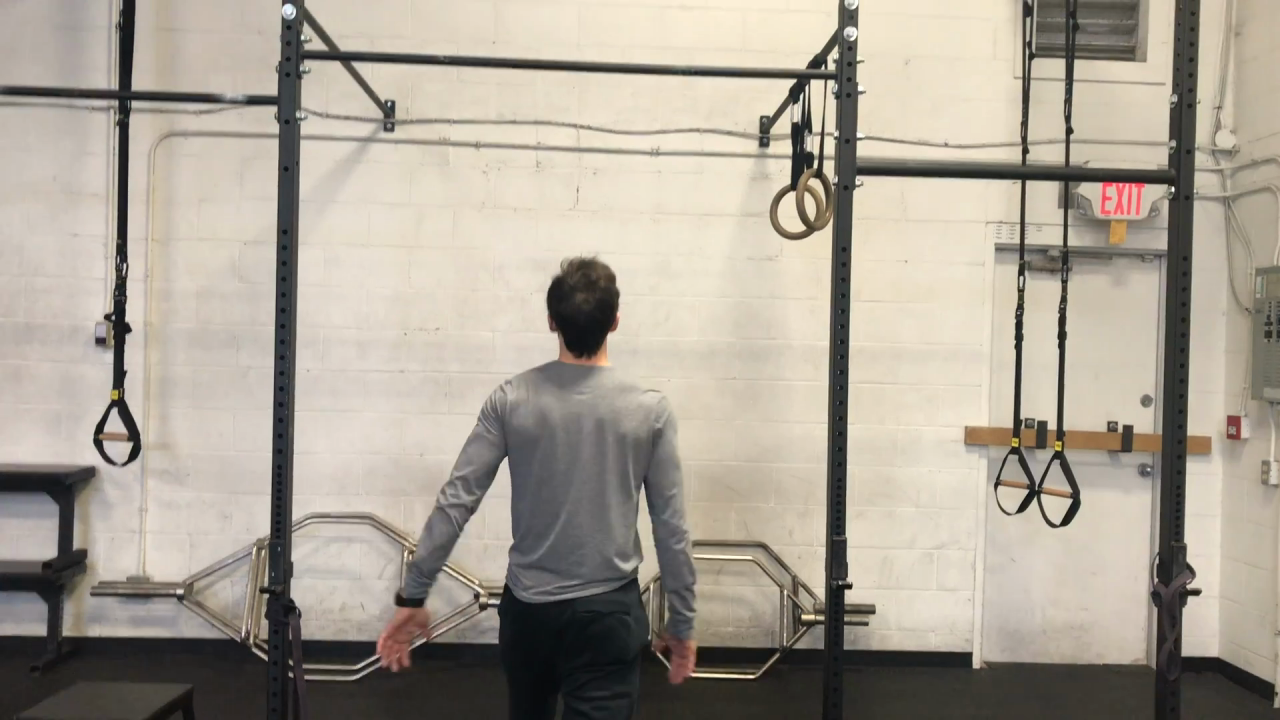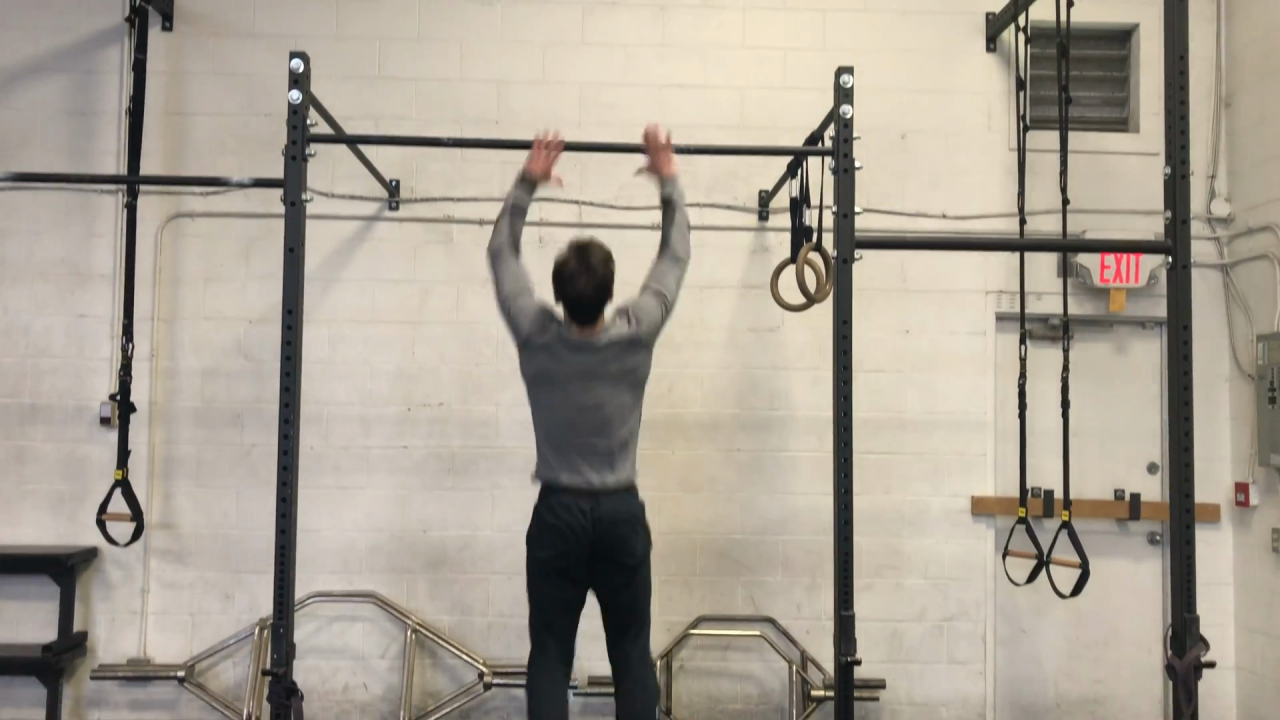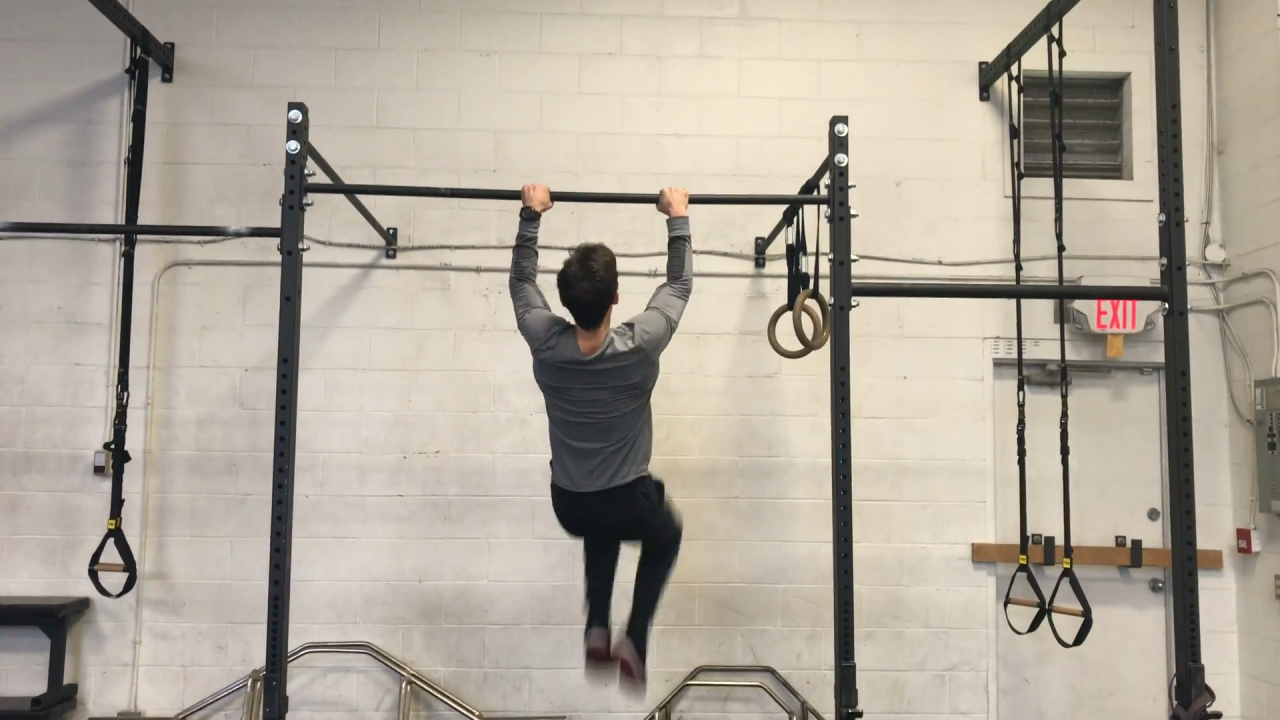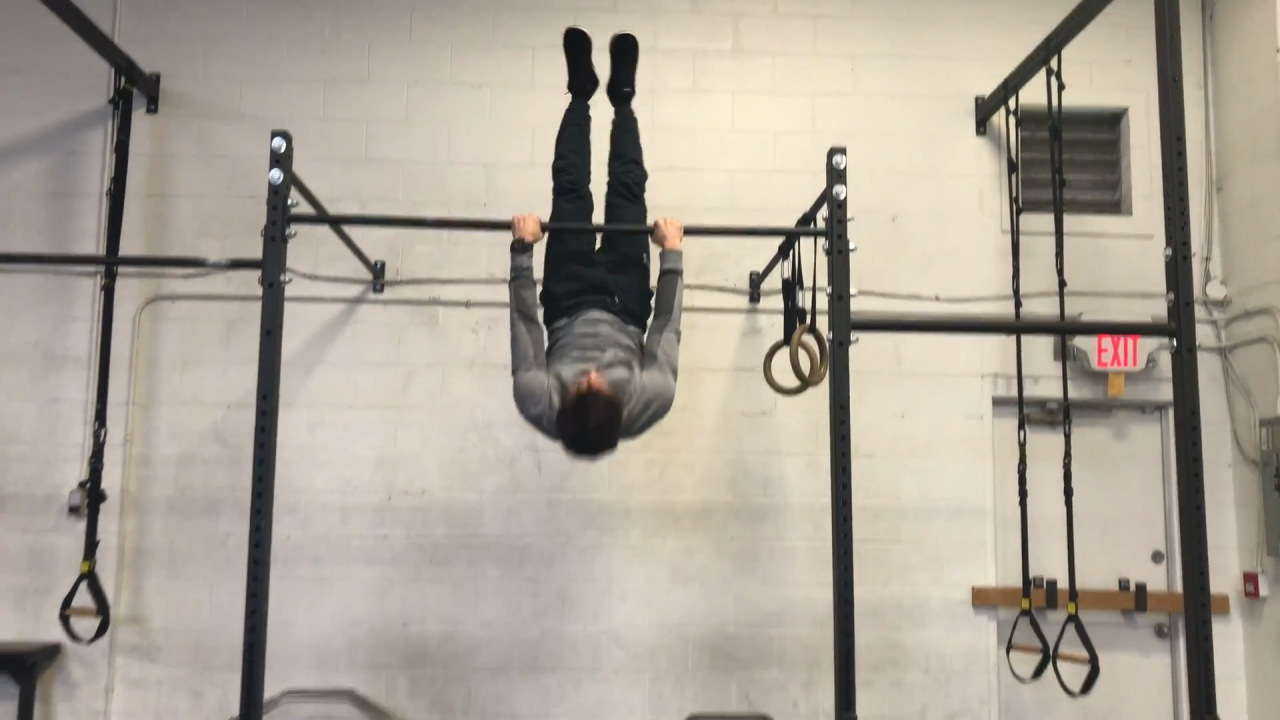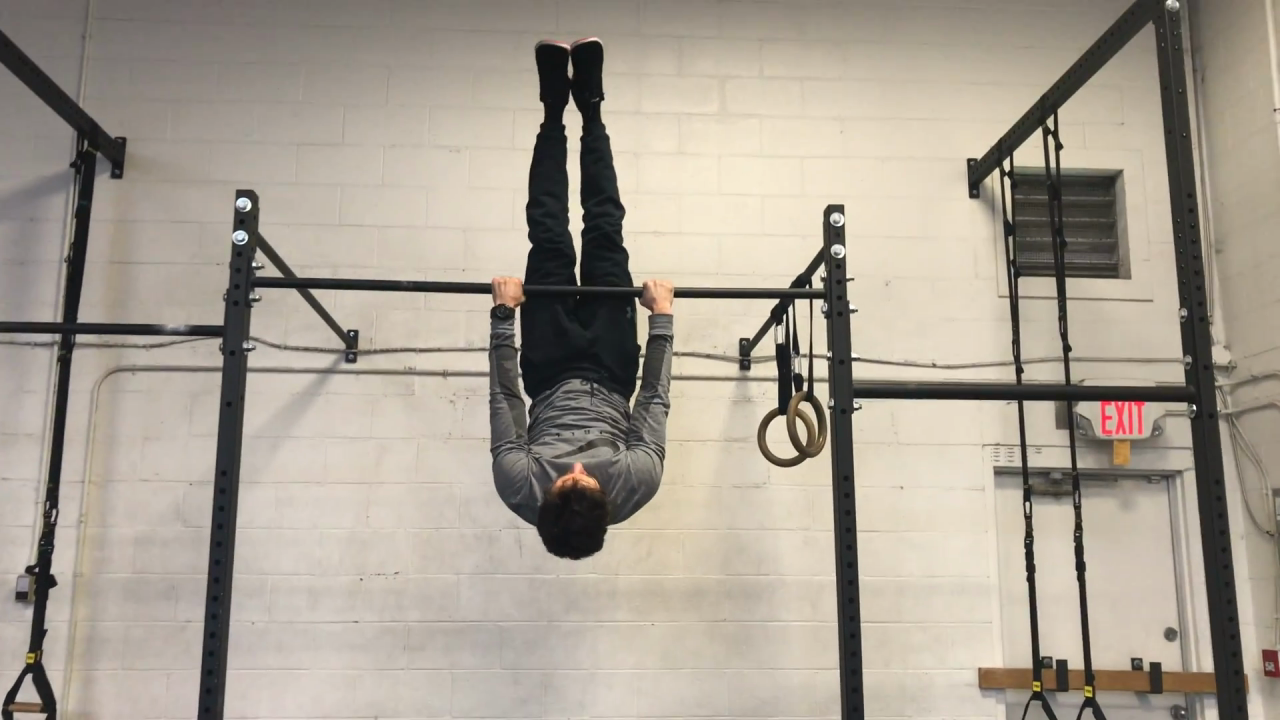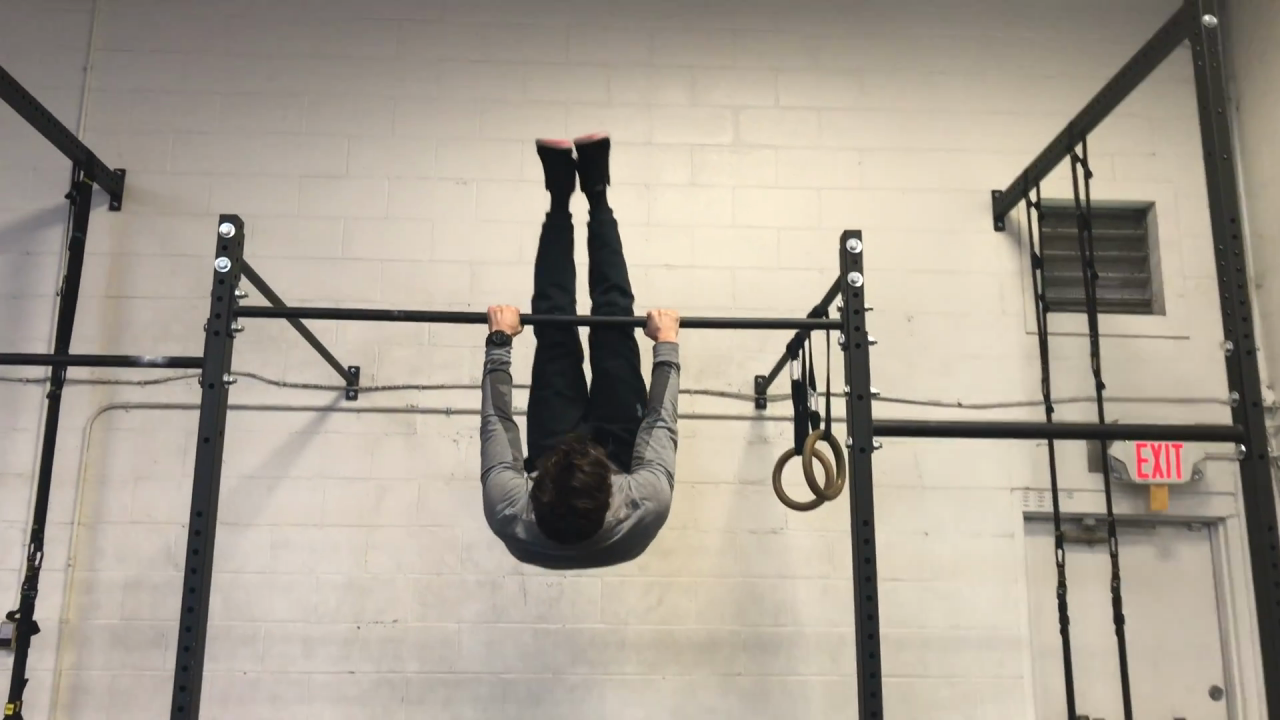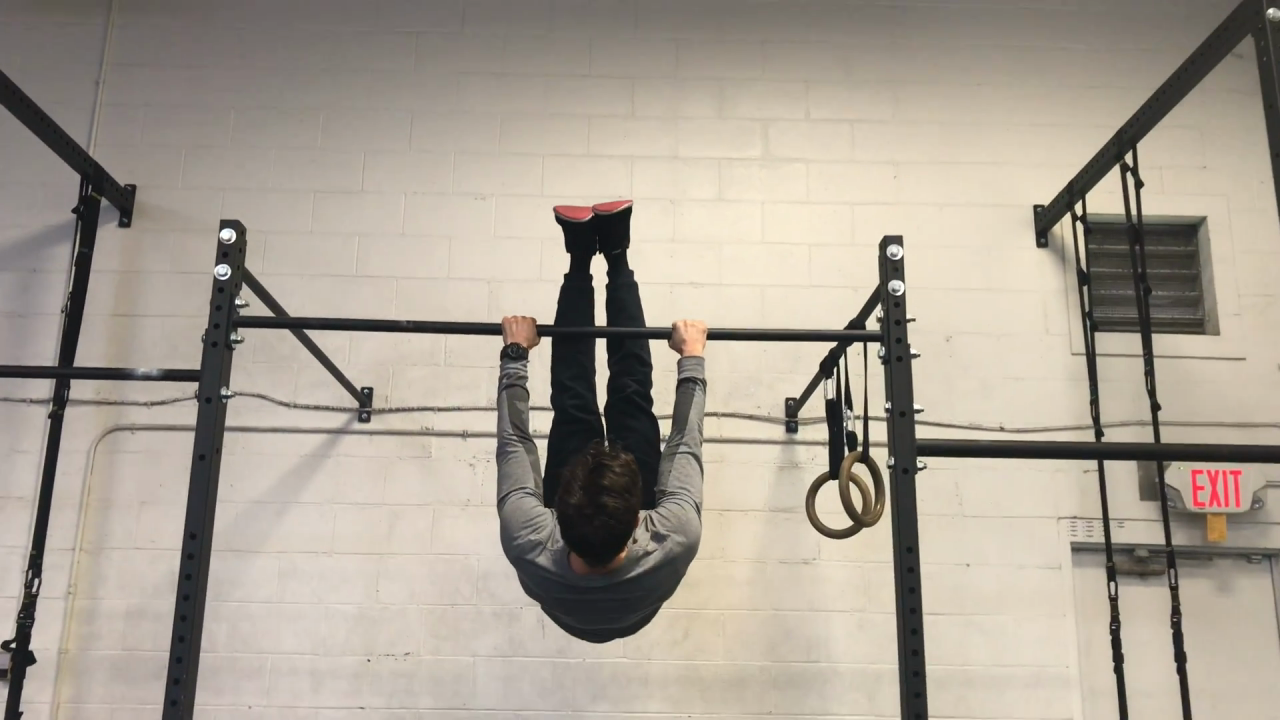
dt=0.7s
person 1, frame 1
left shoulder: (510, 401)
right shoulder: (647, 408)
left elbow: (456, 497)
right elbow: (672, 523)
left wrist: (412, 594)
right wrist: (681, 619)
left hip: (527, 606)
right hip: (608, 609)
person 1, frame 2
left shoulder: (535, 339)
right shoulder: (636, 335)
left elbow: (501, 252)
right elbow: (675, 254)
left wrist: (529, 180)
right wrist: (667, 178)
left hip: (557, 518)
right hip: (622, 517)
left knee: (550, 659)
right knee: (631, 657)
person 1, frame 3
left shoulder: (546, 340)
right shoulder: (640, 345)
left elbow: (520, 285)
right elbow: (679, 286)
left wrist: (532, 215)
right wrist: (678, 219)
left hip: (569, 501)
right hip: (630, 500)
right knee: (664, 533)
left ankle: (597, 632)
right ankle: (633, 646)
person 1, frame 4
left shoulder: (538, 406)
right shoulder: (650, 402)
left elbow: (523, 321)
right elbow: (668, 326)
left wrist: (522, 248)
right wrist: (672, 253)
left hip: (569, 312)
right hip: (623, 317)
left knee: (570, 193)
right knee: (626, 194)
left ankle: (581, 93)
right ankle: (621, 97)
person 1, frame 5
left shoulder: (520, 491)
right shoulder: (636, 486)
left elbow: (504, 397)
right elbow: (655, 398)
left wrist: (503, 315)
right wrist: (661, 319)
left hip: (552, 377)
right hip: (607, 379)
left knee: (550, 248)
right knee: (604, 246)
left ankle: (556, 110)
right ankle: (589, 109)
person 1, frame 6
left shoulder: (513, 522)
right shoulder: (643, 515)
left elbow: (496, 421)
right elbow: (661, 424)
left wrist: (499, 343)
right wrist: (666, 348)
left hip: (550, 449)
right hip: (616, 451)
left knee: (556, 340)
right knee: (614, 332)
left ankle: (561, 200)
right ankle: (595, 194)
person 1, frame 7
left shoulder: (531, 548)
right shoulder: (670, 548)
left elbow: (514, 441)
right elbow: (685, 444)
left wrist: (515, 355)
right wrist: (691, 360)
left knee: (572, 409)
right knee: (632, 401)
left ankle: (581, 259)
right ankle: (615, 257)
